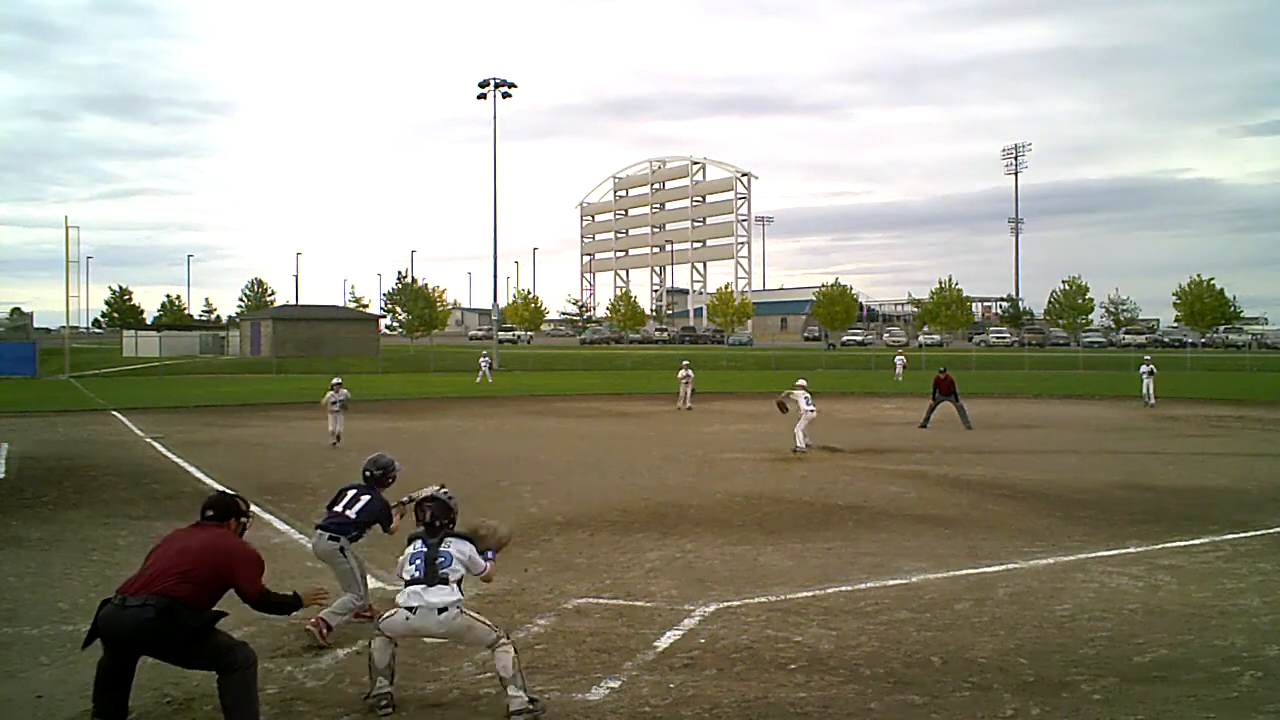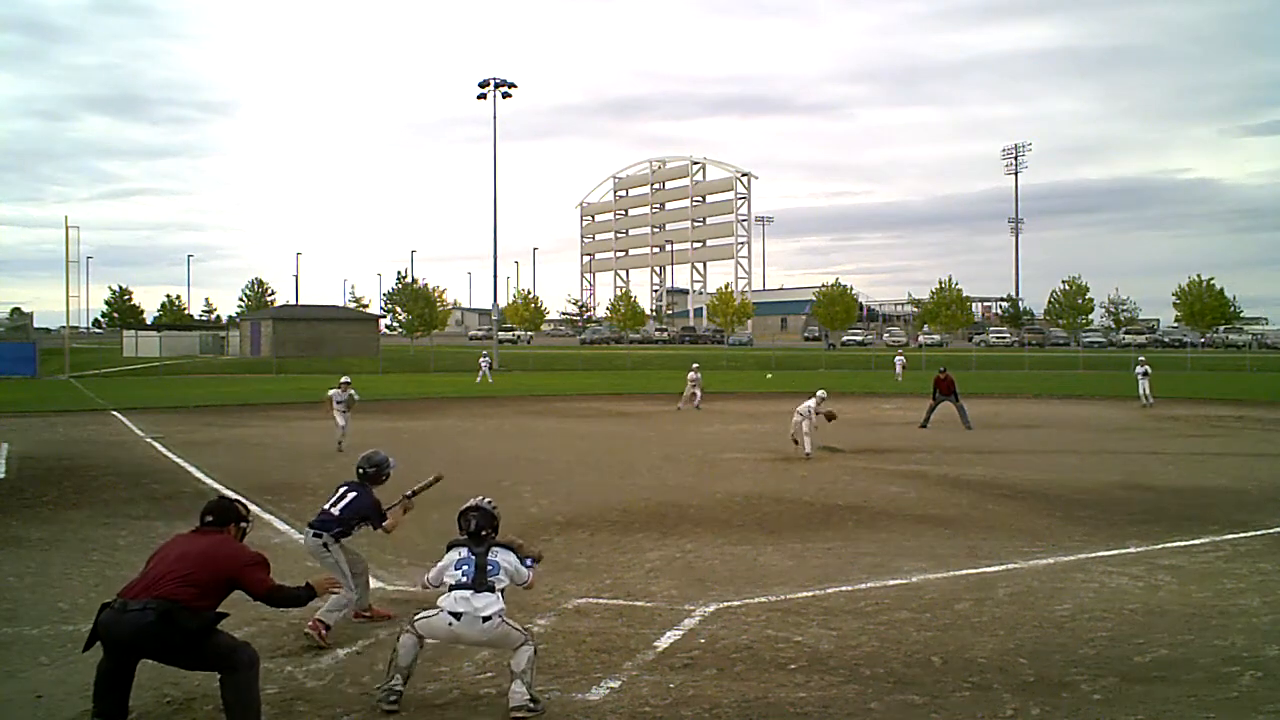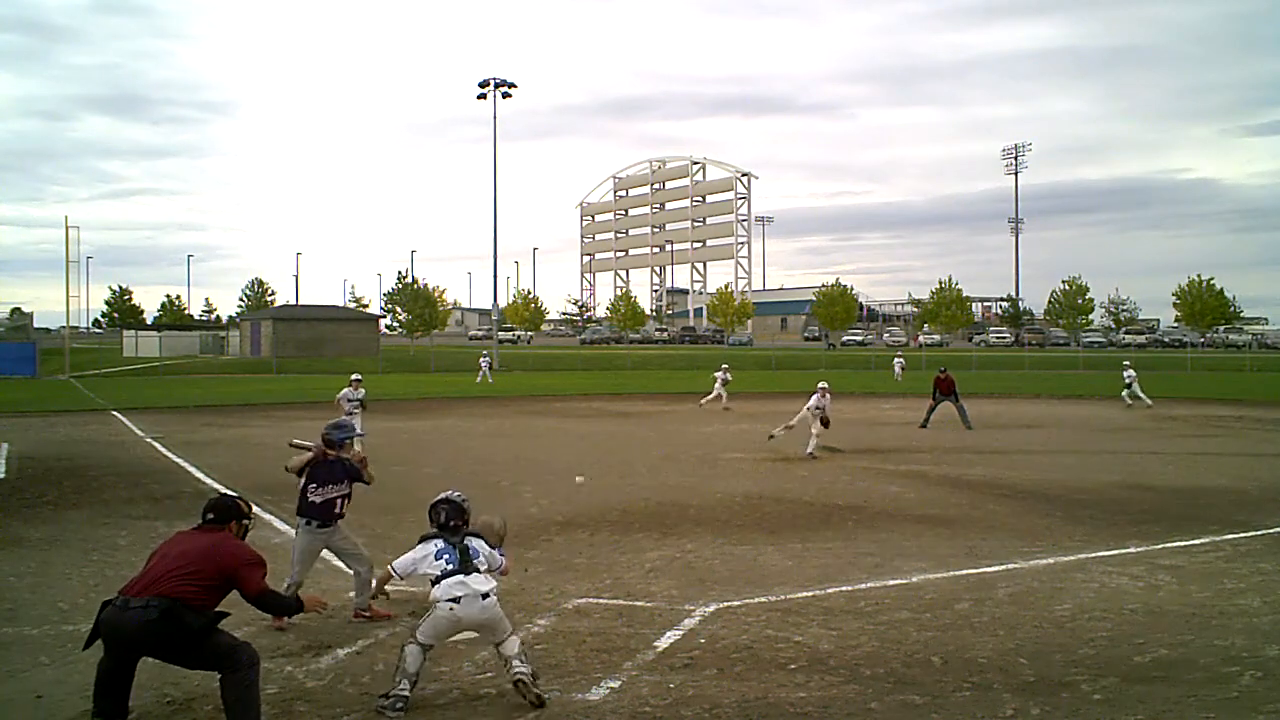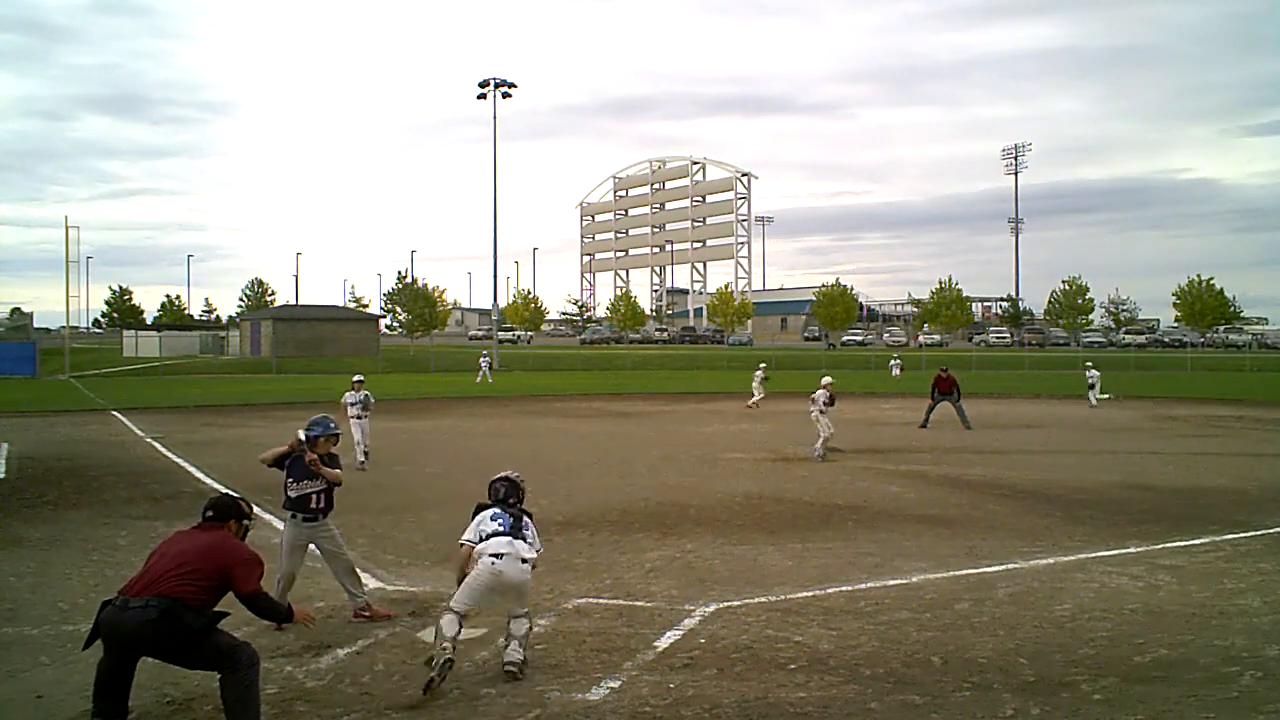
dt=0.4s
person 1, frame 1
left shoulder: (175, 536)
right shoulder: (234, 547)
right elbow: (258, 598)
right wrist: (298, 600)
left hip: (113, 616)
right hip: (154, 620)
left knee: (117, 657)
right knee: (239, 660)
person 1, frame 2
left shoulder: (175, 542)
right shoulder: (235, 552)
right elbow: (271, 594)
right wrist: (310, 591)
left hip: (113, 620)
right hip: (154, 625)
left knee: (119, 655)
right knee: (242, 660)
person 1, frame 3
left shoulder: (176, 539)
right shoulder: (237, 550)
right elbow: (261, 598)
right wrist: (298, 603)
left hip: (114, 617)
right hip: (157, 622)
left knee: (119, 655)
right knee: (242, 659)
person 1, frame 4
left shoulder: (175, 539)
right shoulder: (236, 550)
right elbow: (254, 599)
right wrist: (288, 614)
left hip: (114, 617)
right hip: (158, 622)
left knee: (118, 655)
right knee: (242, 660)
person 2, frame 1
left shoulder: (412, 546)
right shoulder: (461, 545)
right elbow: (488, 575)
right wrist: (491, 554)
left hip: (411, 615)
right hip: (447, 615)
left knee: (382, 633)
right knee: (499, 641)
left ankle: (382, 695)
right ankle: (518, 702)
person 2, frame 2
left shoulder: (454, 554)
right shoulder: (506, 555)
left elbow: (427, 583)
right elbow: (529, 583)
right wrist: (528, 559)
left hip: (451, 622)
right hip: (488, 625)
left knee: (413, 630)
right knee: (525, 642)
left ankle: (392, 691)
right ankle: (521, 700)
person 2, frame 3
left shoulder: (426, 547)
right shoulder: (477, 542)
left elbow: (388, 573)
right elbow: (504, 569)
left wrist: (377, 589)
right wrist: (495, 549)
left hip: (448, 609)
right hip: (484, 605)
left knee: (417, 643)
right knee: (507, 638)
left ankle: (398, 697)
right ankle: (521, 674)
person 2, frame 4
left shoulder: (484, 515)
right shoulder: (526, 520)
left elbow: (465, 551)
right elbow: (534, 557)
left wrist: (461, 575)
left hip: (490, 564)
right hip: (521, 568)
left knee: (455, 611)
right knee: (519, 615)
left ankle: (444, 655)
right ankle: (514, 658)
person 3, frame 1
left shoulder: (350, 488)
right shoulder: (380, 503)
right elbow: (391, 530)
right wrist: (399, 513)
left hip: (319, 538)
right hip: (336, 544)
left knee: (358, 569)
right knee: (355, 594)
left ankle: (364, 609)
right ankle: (321, 623)
person 3, frame 2
left shoulder: (346, 486)
right shoulder: (369, 501)
right elbow: (388, 527)
right wrist: (403, 509)
left hip: (318, 537)
right hip: (323, 541)
left knee: (359, 566)
right knee: (348, 590)
left ankle: (363, 608)
right ankle: (318, 625)
person 3, frame 3
left shoulder: (348, 464)
right shoulder: (312, 461)
left elbow: (369, 479)
right elbow: (291, 467)
left wrist: (363, 466)
right wrist: (314, 453)
left hip: (334, 529)
right hip: (309, 529)
left knee: (364, 564)
right knee: (297, 576)
left ankle: (362, 608)
person 3, frame 4
left shoulder: (330, 459)
right shoulder: (292, 458)
left elbow: (339, 479)
right elbow: (263, 458)
left wrist: (319, 468)
right wrist: (288, 447)
left hip: (322, 524)
right hip: (296, 524)
left knee: (344, 565)
right knee: (287, 572)
left ankle: (362, 607)
